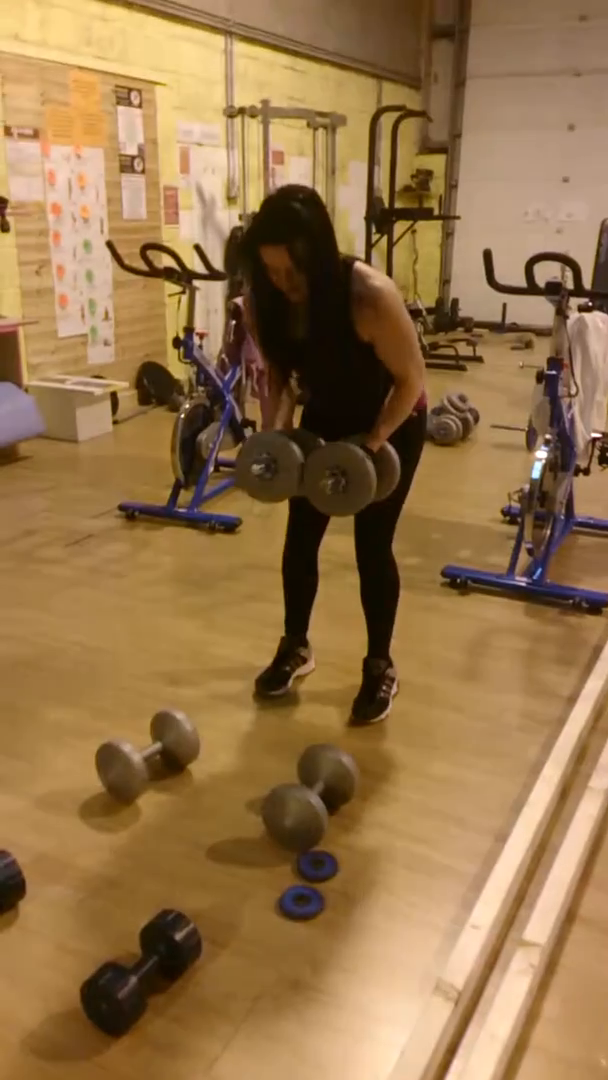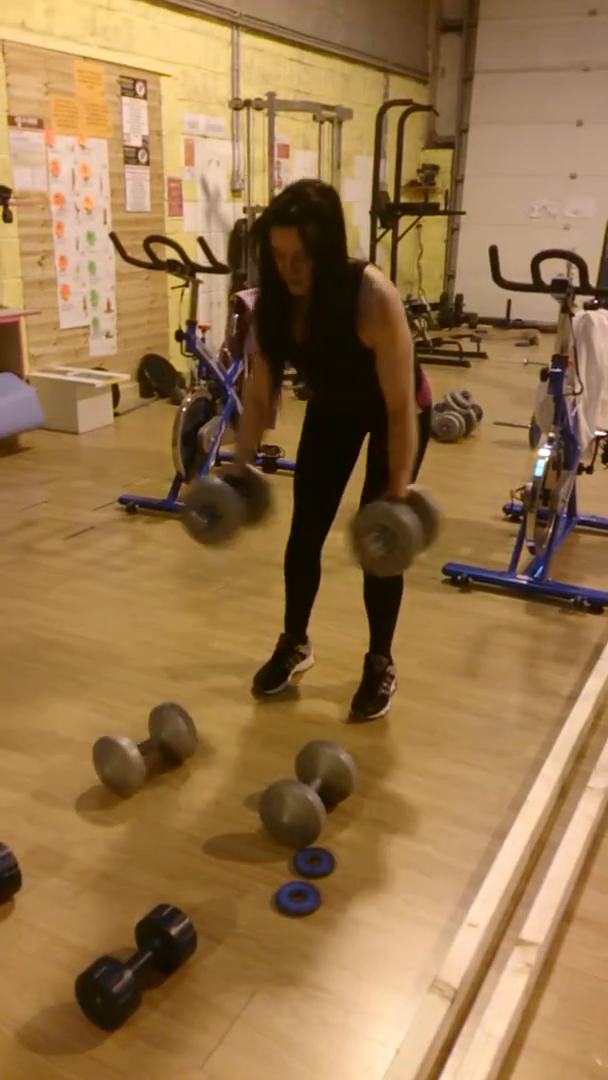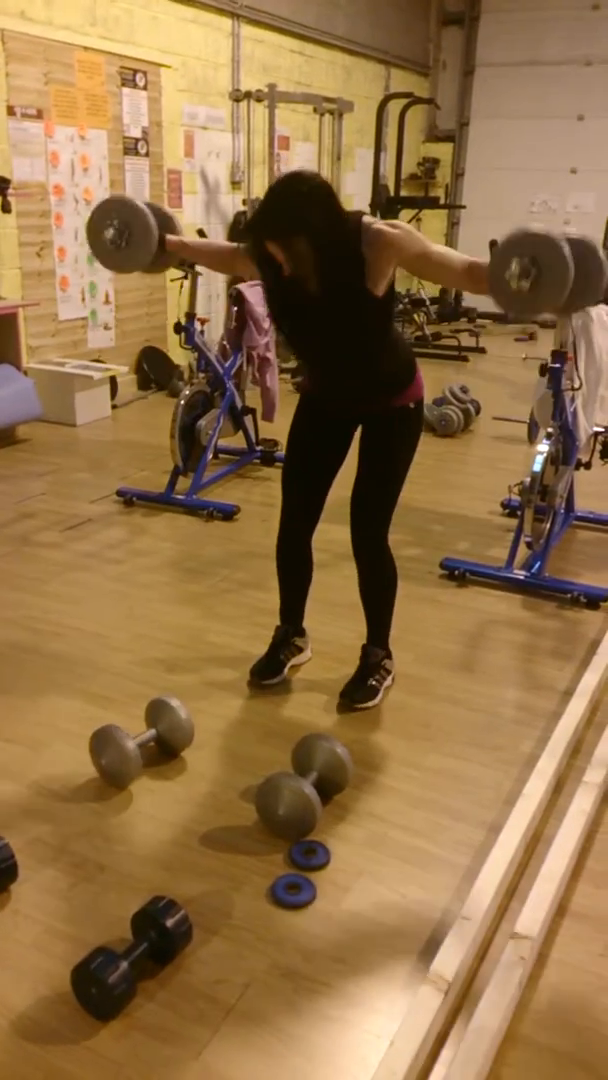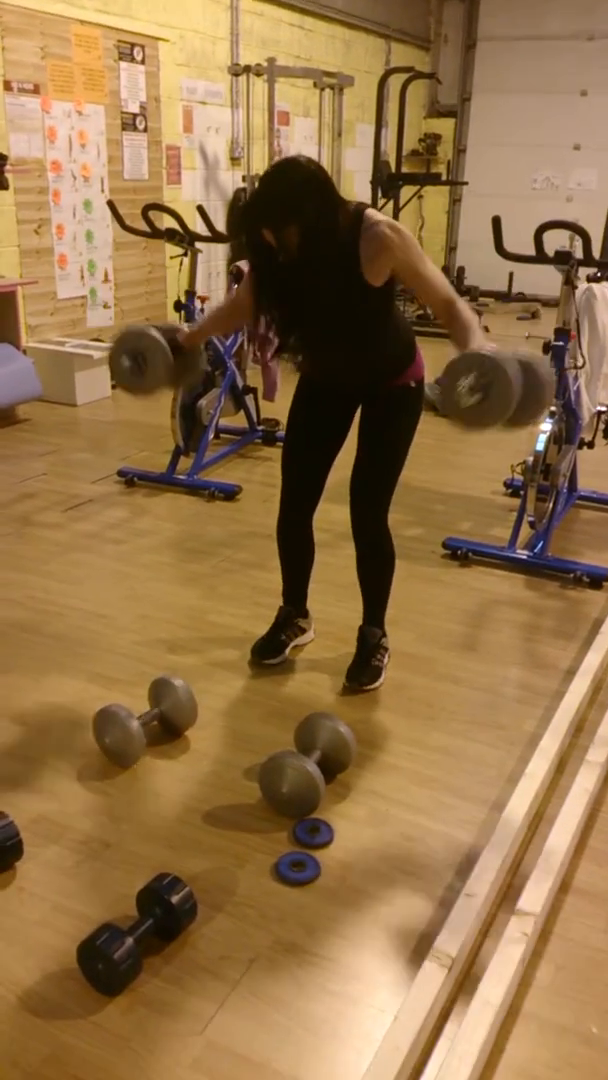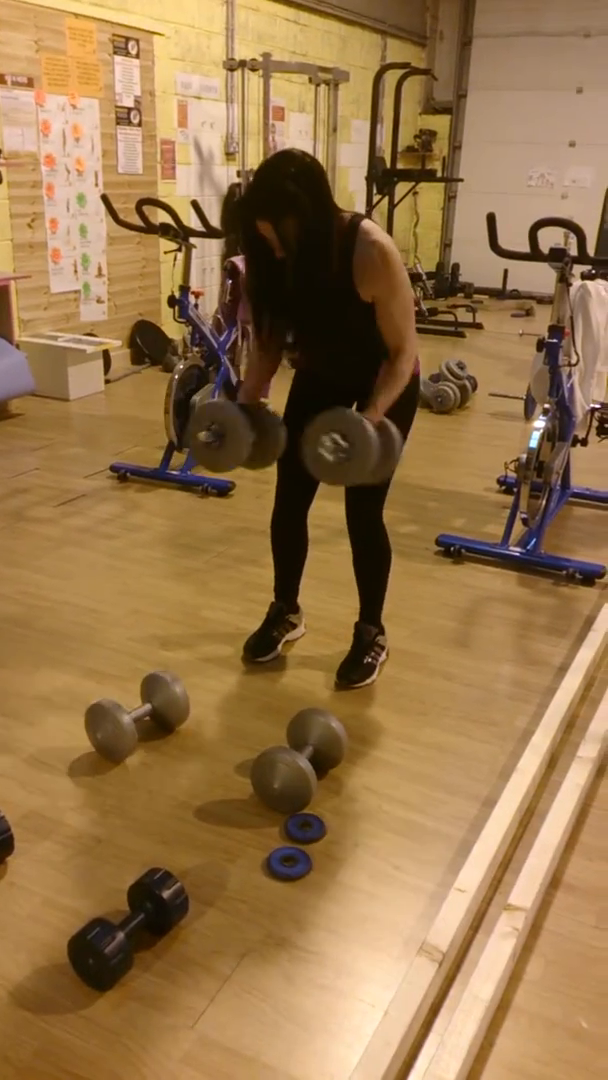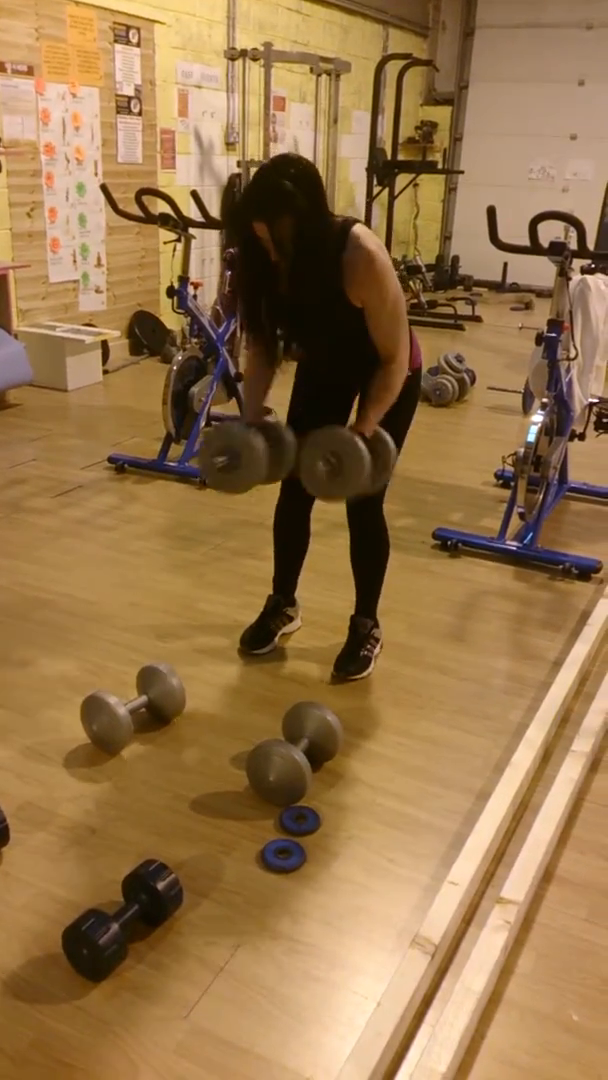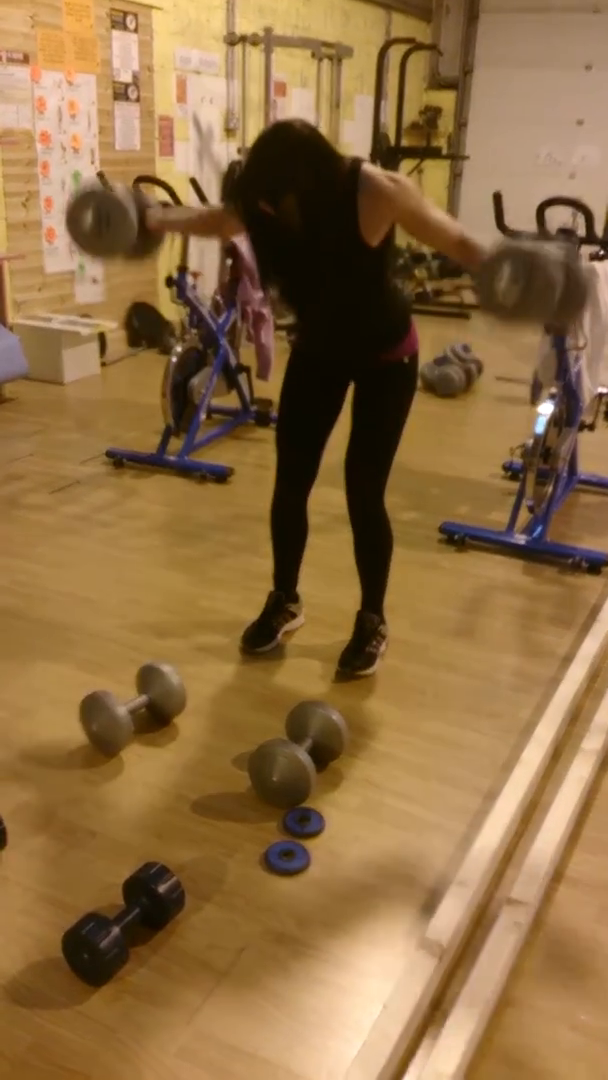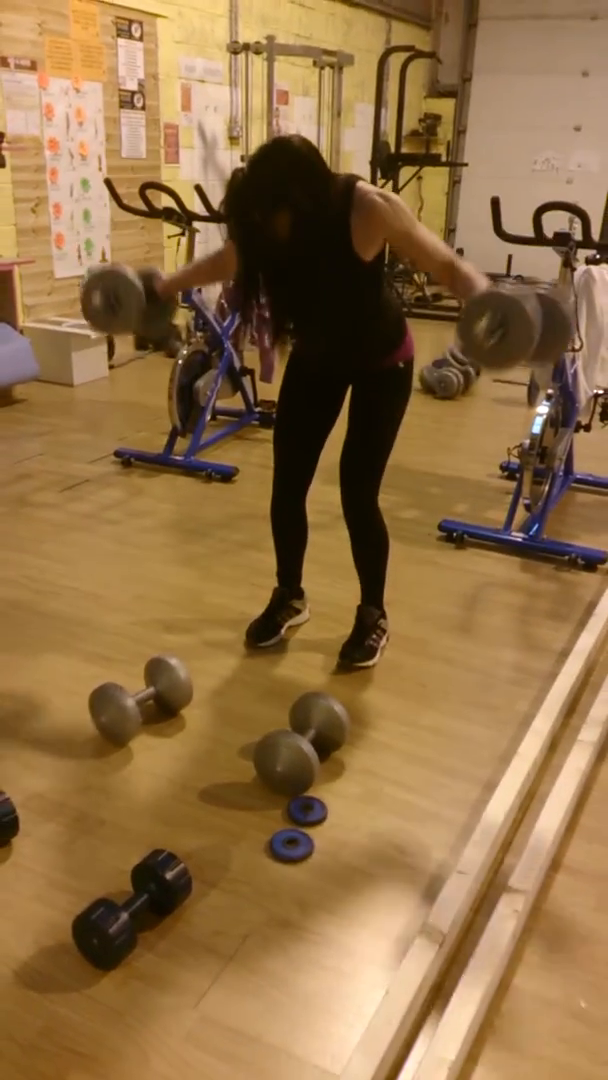
dt=0.4s
person 1, frame 1
left shoulder: (370, 296)
right shoulder: (261, 300)
left elbow: (411, 377)
right elbow: (278, 373)
left wrist: (372, 443)
right wrist: (276, 432)
left hip: (392, 418)
right hip: (325, 414)
left knee: (371, 542)
right knee: (300, 534)
left ankle: (380, 667)
right ankle: (295, 647)
person 1, frame 2
left shoulder: (373, 300)
right shoulder: (272, 300)
left elbow: (401, 405)
right elbow: (260, 386)
left wrist: (397, 492)
right wrist: (240, 461)
left hip: (391, 411)
right hip: (331, 410)
right knee: (305, 530)
left ankle: (380, 665)
right ankle: (293, 644)
person 1, frame 3
left shoulder: (378, 243)
right shoulder: (277, 256)
left elbow: (465, 271)
right elbow: (232, 258)
right wrist: (176, 244)
left hip: (391, 402)
right hip: (324, 397)
left knee: (368, 532)
right knee: (294, 523)
left ankle: (378, 655)
right ankle: (291, 635)
person 1, frame 4
left shoulder: (378, 238)
right shoulder: (279, 248)
left elbow: (447, 304)
right elbow: (246, 303)
left wrist: (479, 352)
right wrist: (188, 337)
left hip: (390, 384)
right hip: (323, 379)
left knee: (367, 513)
right knee: (294, 504)
left ankle: (375, 636)
right ankle: (294, 616)
person 1, frame 5
left shoulder: (372, 252)
right shoulder: (271, 254)
left elbow: (402, 349)
right elbow: (266, 336)
left wrist: (370, 420)
right wrist: (246, 402)
left hip: (382, 384)
right hip: (317, 376)
left knee: (362, 509)
right knee: (289, 499)
left ankle: (371, 633)
right ankle: (285, 612)
person 1, frame 6
left shoulder: (362, 258)
right shoulder: (266, 258)
left elbow: (393, 356)
right elbow: (259, 344)
left wrist: (361, 434)
right wrist: (252, 419)
left hip: (384, 377)
right hip: (321, 370)
left knee: (362, 502)
right knee: (293, 490)
left ankle: (366, 625)
right ankle: (281, 604)
person 1, frame 7
left shoulder: (374, 192)
right shoulder: (271, 201)
left elbow: (454, 239)
right elbow: (221, 219)
right wrist: (162, 222)
left hip: (385, 356)
right hip: (316, 351)
left knee: (363, 493)
right knee: (290, 483)
left ankle: (372, 620)
right ankle: (284, 601)
person 1, frame 8
left shoulder: (369, 209)
right shoulder: (269, 221)
left elbow: (446, 267)
right elbow: (230, 262)
right wrist: (168, 286)
left hip: (381, 363)
right hip: (314, 358)
left knee: (358, 494)
right knee: (286, 486)
left ankle: (373, 615)
right ankle: (289, 597)
